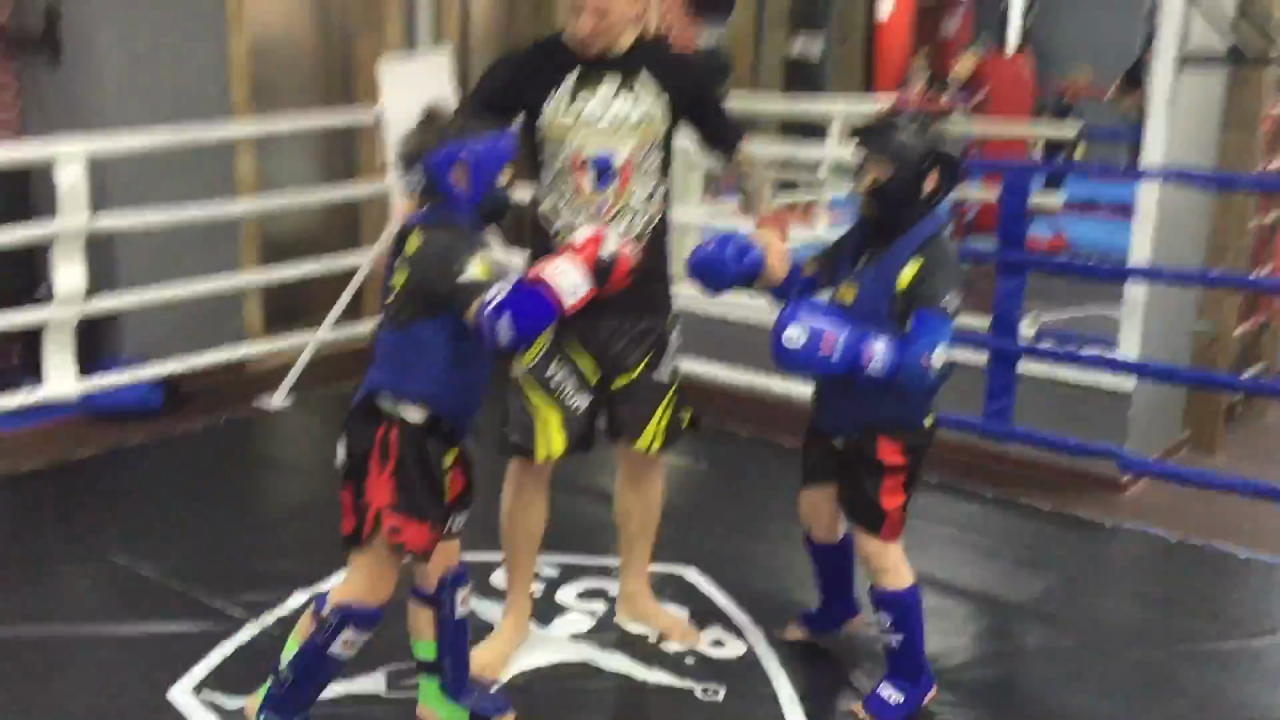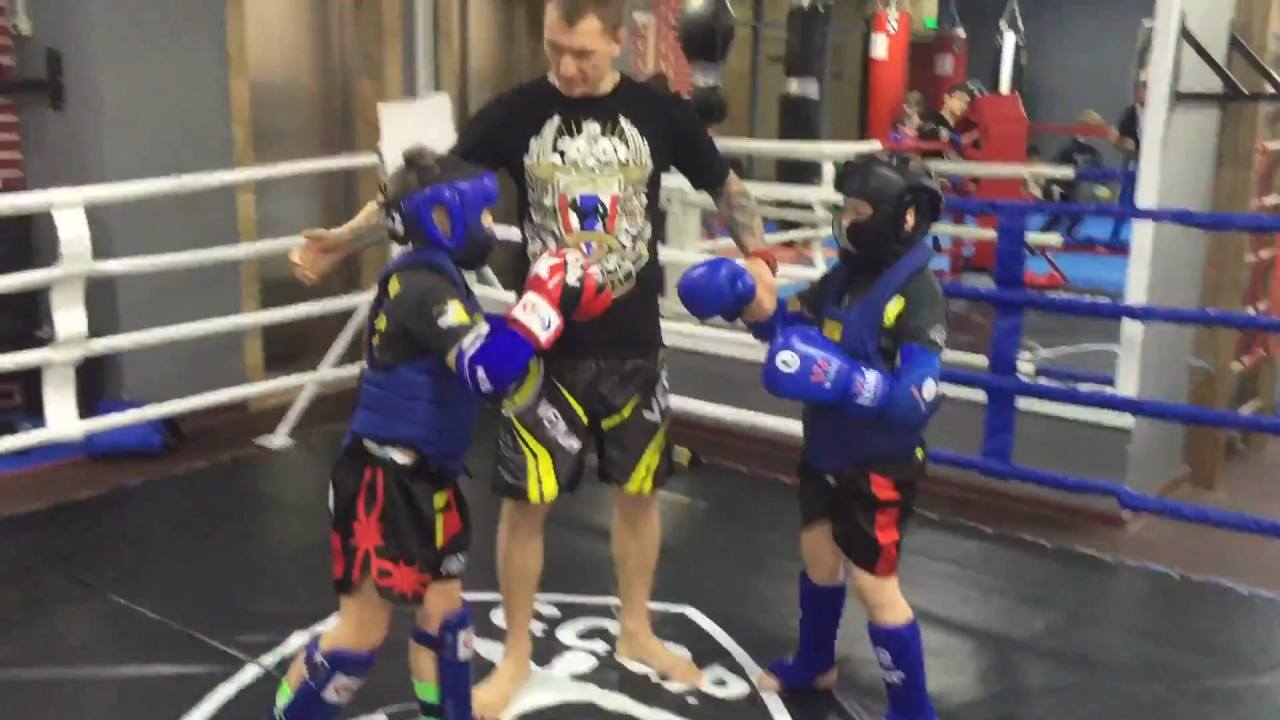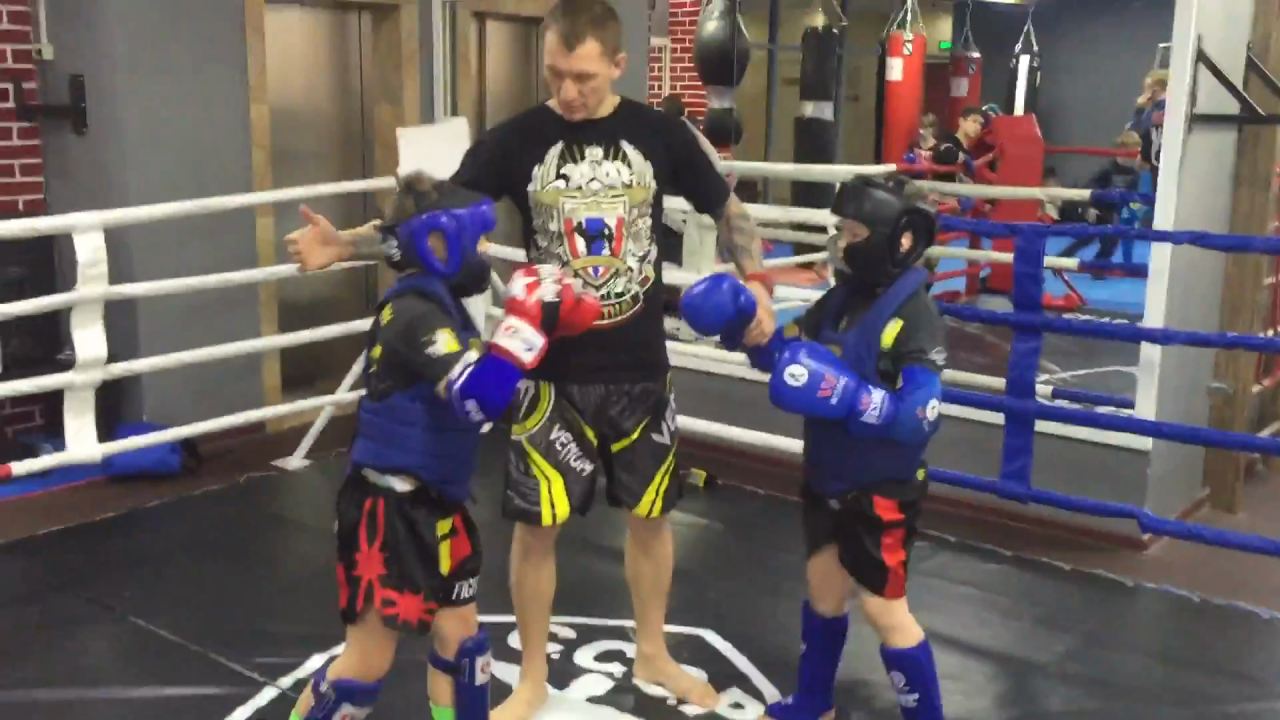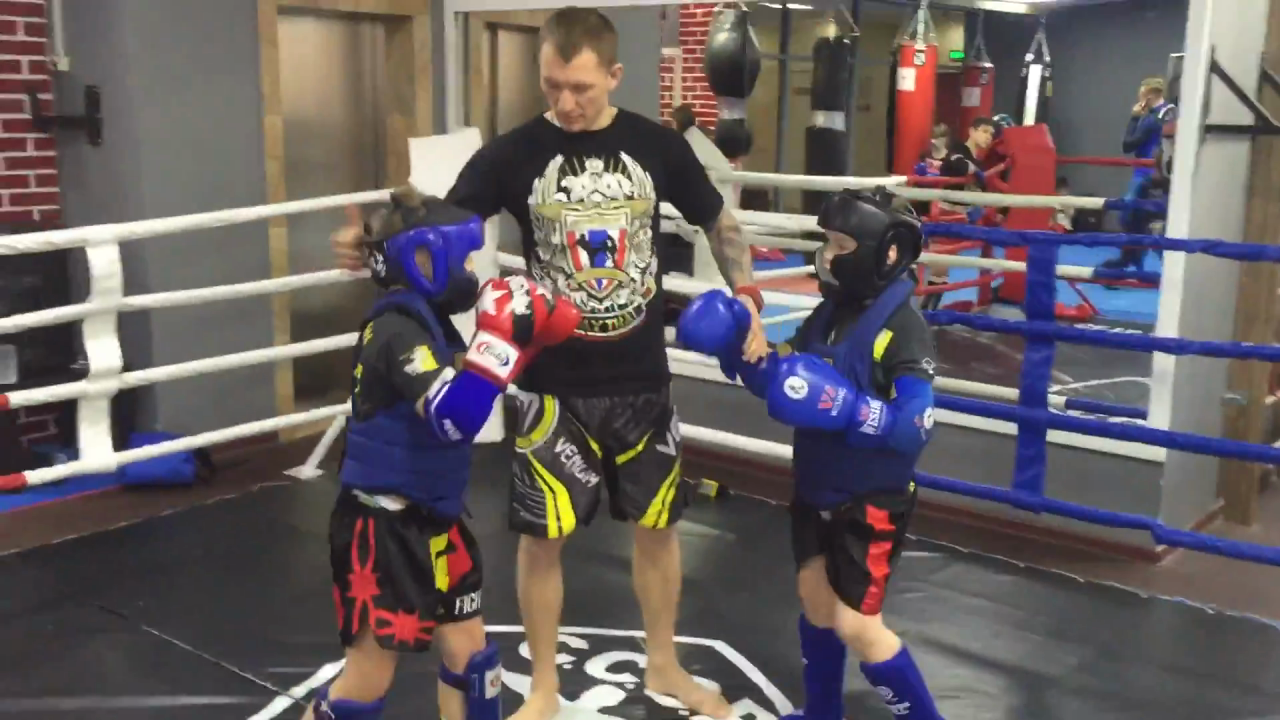
dt=0.1s
person 1, frame 1
left shoulder: (672, 70)
right shoulder: (528, 69)
left elbow: (732, 148)
left hip: (642, 304)
left knee: (642, 451)
right knee: (530, 460)
left ankle: (633, 594)
right ankle: (516, 613)
person 1, frame 2
left shoulder: (660, 114)
right shoulder: (511, 118)
left elbow: (726, 188)
left wrist: (756, 257)
right wrist: (343, 239)
left hip: (631, 346)
right hip: (543, 346)
left knee: (638, 492)
right knee: (527, 503)
left ankle: (637, 632)
right ankle: (517, 654)
person 1, frame 3
left shoulder: (661, 135)
right shoulder: (515, 141)
left elbow: (726, 210)
left wrist: (755, 282)
right wrist: (350, 242)
left hip: (640, 369)
right hip: (551, 372)
left knee: (649, 515)
right knee: (536, 526)
left ankle: (652, 656)
person 1, frame 4
left shoulder: (659, 147)
right shoulder: (514, 155)
left elbow: (717, 222)
left wrist: (745, 295)
left hip: (642, 382)
right hip: (554, 384)
left knee: (656, 525)
right knee: (542, 538)
person 2, frame 1
left shoulder: (442, 237)
right shoulder: (440, 243)
left elbow: (496, 309)
right elbow: (506, 326)
left wrist: (572, 267)
right wrist: (577, 268)
left hip: (432, 435)
right hip: (396, 439)
left knee: (439, 562)
right knee: (369, 584)
person 2, frame 2
left shoulder: (433, 280)
right shoulder: (422, 286)
left elbow: (476, 357)
right elbow: (487, 373)
left wrist: (547, 299)
right wrist: (544, 301)
left hip: (426, 477)
right hip: (384, 479)
left knee: (442, 605)
right knee: (363, 627)
person 2, frame 3
left shoulder: (434, 303)
right shoulder: (414, 311)
left elbow: (472, 385)
right elbow: (479, 400)
left wrist: (545, 321)
right wrist: (524, 321)
left hip: (436, 504)
right hip: (389, 508)
left knee: (459, 633)
right knee: (371, 653)
person 2, frame 4
left shoulder: (424, 320)
right shoulder: (395, 330)
left elbow: (456, 400)
right elbow: (455, 419)
left wrist: (516, 334)
right wrist: (500, 335)
left hip: (432, 521)
right hip: (382, 527)
left knee: (468, 648)
right knee: (370, 674)
person 3, frame 1
left shoulder: (933, 259)
right shoulder: (860, 238)
left elbow: (925, 364)
right elbow: (802, 283)
left wrist: (851, 347)
right wrist: (757, 264)
left hip: (888, 432)
right hip: (837, 417)
left knee: (878, 549)
right knee: (816, 510)
right ankle: (835, 607)
person 3, frame 2
left shoulder: (917, 294)
right shoulder: (844, 276)
left elbow: (916, 398)
right elbow: (788, 323)
left wrist: (842, 377)
right wrist: (744, 298)
left hip: (880, 467)
right hip: (829, 453)
left knee: (874, 586)
right knee: (818, 555)
right ankle: (813, 662)
person 3, frame 3
left shoulder: (915, 316)
right shoulder: (841, 300)
left elbow: (917, 419)
right elbow: (781, 353)
left wrist: (845, 395)
right wrist: (739, 321)
left hip: (881, 491)
right hip: (828, 478)
left knee: (883, 610)
right knee: (822, 586)
person 3, frame 4
left shoulder: (903, 327)
right shoulder: (828, 314)
left elbow: (914, 427)
right elbow: (776, 375)
left wrist: (845, 407)
right wrist: (735, 347)
left hip: (871, 501)
right hip: (818, 489)
left knee: (856, 625)
right knee: (815, 601)
